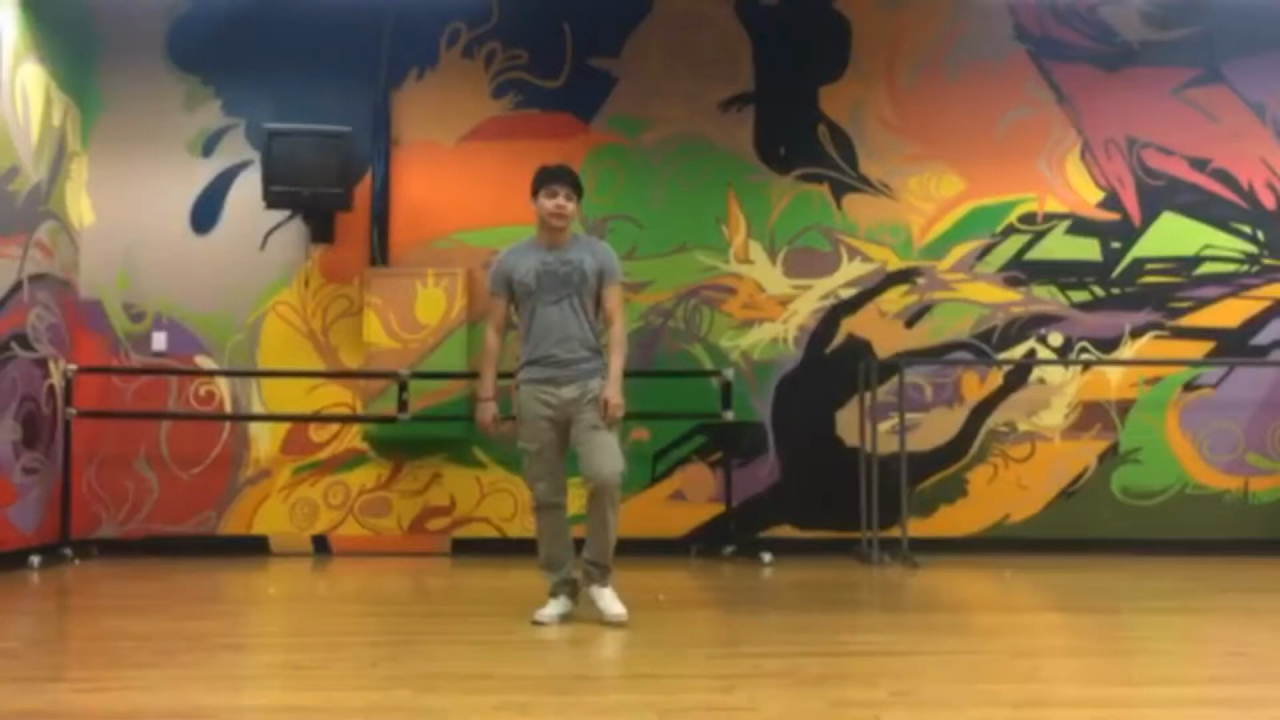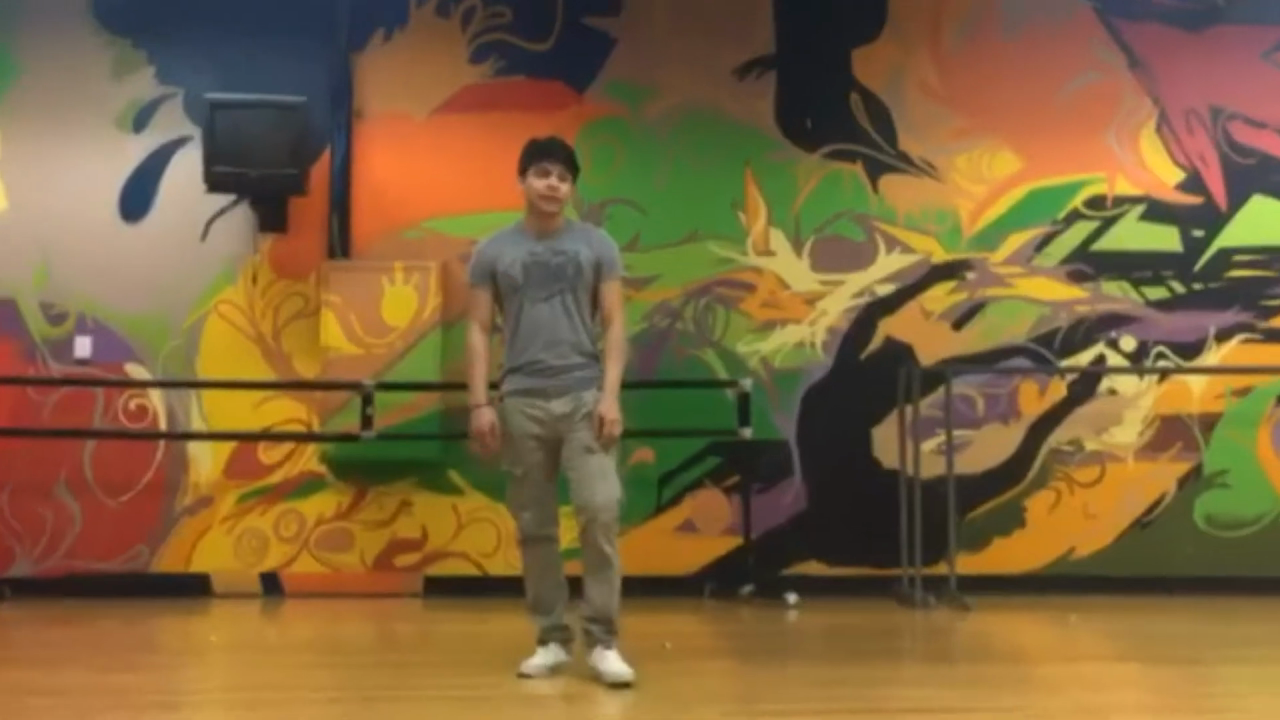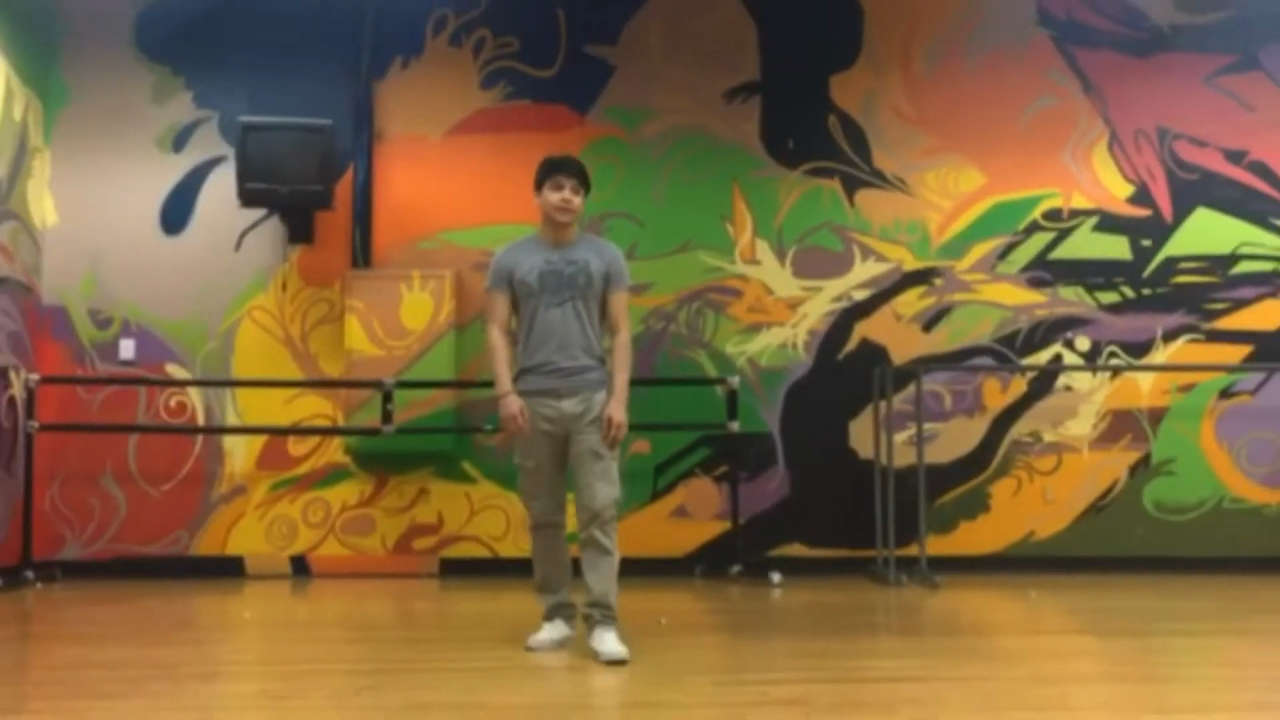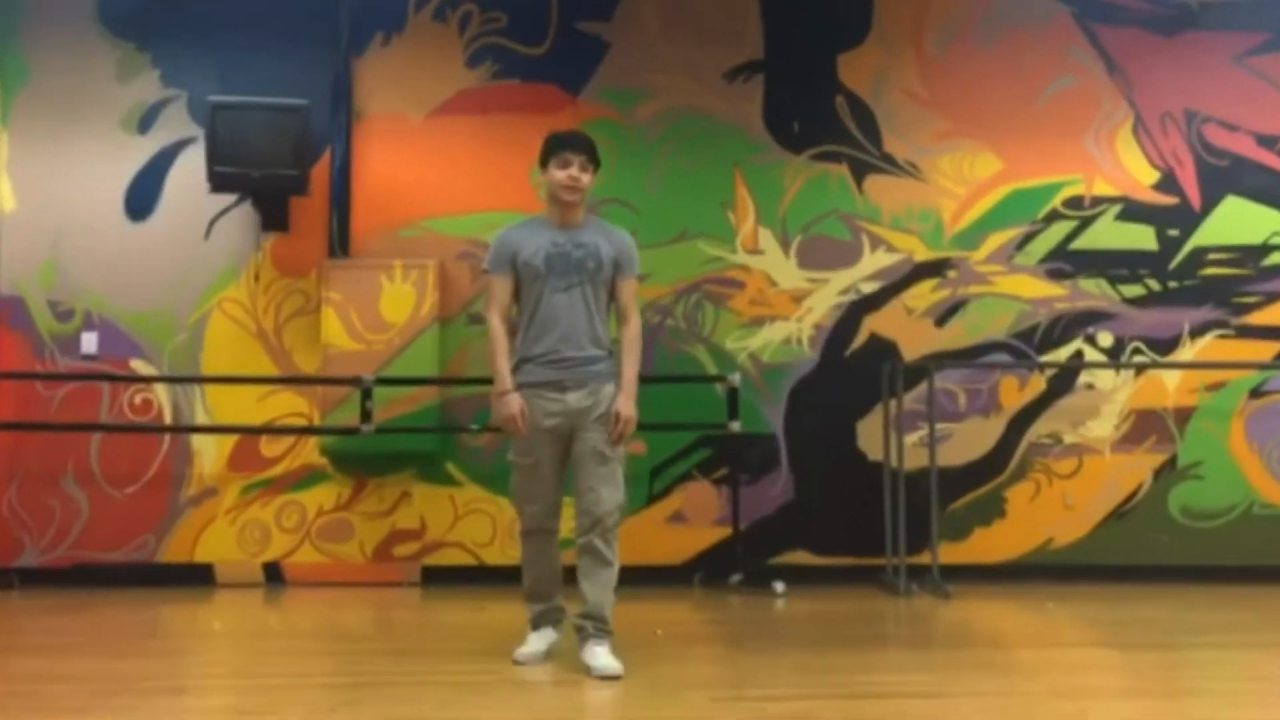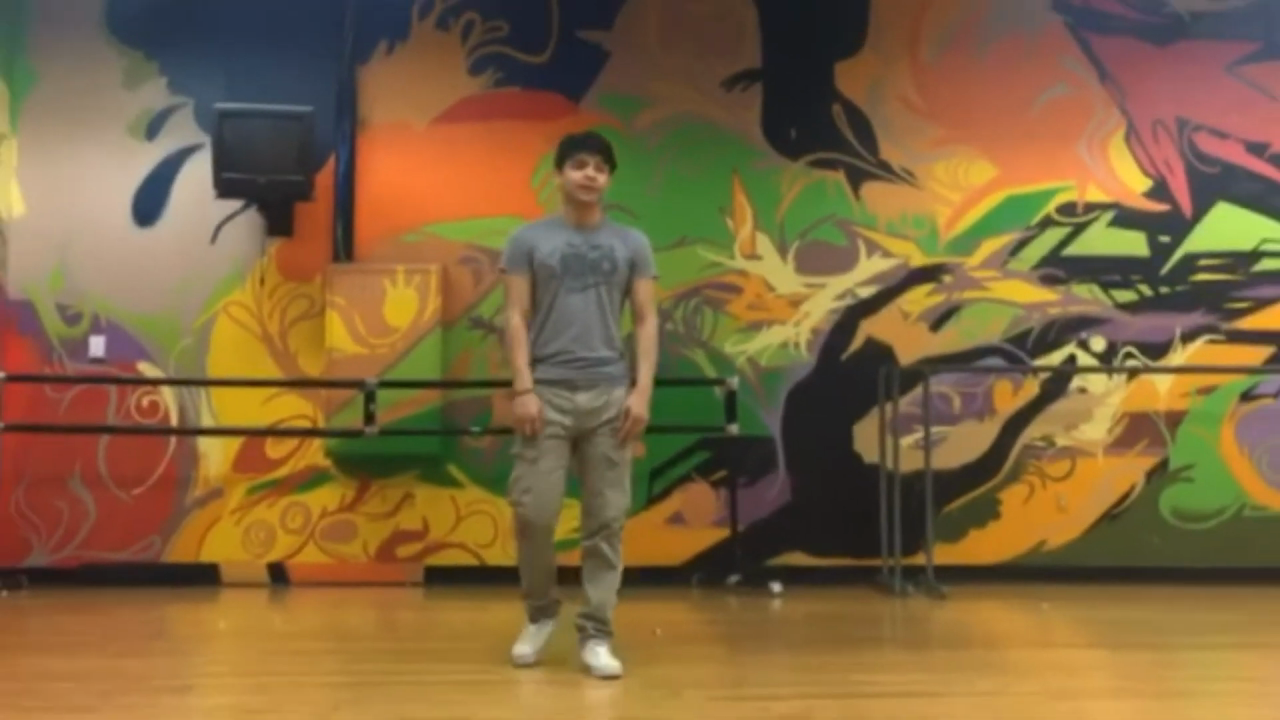
dt=0.2s
person 1, frame 1
left shoulder: (600, 256)
right shoulder: (510, 261)
left elbow: (615, 324)
right elbow: (494, 330)
left wrist: (614, 383)
right wrist: (486, 395)
left hip: (590, 385)
right hip: (535, 390)
left knee: (606, 476)
right knee: (546, 496)
left ankle: (597, 575)
right ankle: (561, 590)
person 1, frame 2
left shoulder: (598, 246)
right shoulder: (492, 252)
left elbow: (613, 325)
right elbow: (479, 330)
left wrist: (610, 395)
right wrist: (480, 402)
left hip: (584, 398)
right hip: (521, 402)
left knee: (600, 509)
right knee: (534, 525)
left ankle: (602, 638)
right ankle: (552, 638)
person 1, frame 3
left shoulder: (607, 257)
right shoulder: (510, 259)
left elbow: (620, 332)
right elbow: (498, 330)
left wrist: (619, 398)
right wrist: (506, 392)
left hip: (593, 399)
right hip: (535, 401)
left knee: (599, 508)
right knee: (543, 515)
left ankle: (602, 620)
right ankle: (557, 614)
person 1, frame 4
left shoulder: (616, 242)
right shoulder: (512, 241)
left elbow: (630, 322)
right elbow: (496, 319)
left wrist: (628, 392)
right wrist: (505, 389)
left hip: (599, 393)
right hip: (534, 393)
left knee: (600, 515)
right knee: (537, 517)
left ankle: (595, 634)
right ankle: (546, 619)
person 1, frame 5
left shoulder: (632, 243)
right shoulder: (527, 239)
left elbow: (647, 321)
right elbow: (516, 319)
left wrist: (642, 392)
right wrist: (522, 389)
left hip: (609, 396)
right hip: (548, 395)
left knee: (606, 518)
right knee: (533, 511)
left ankle: (595, 634)
right ankle: (539, 615)
